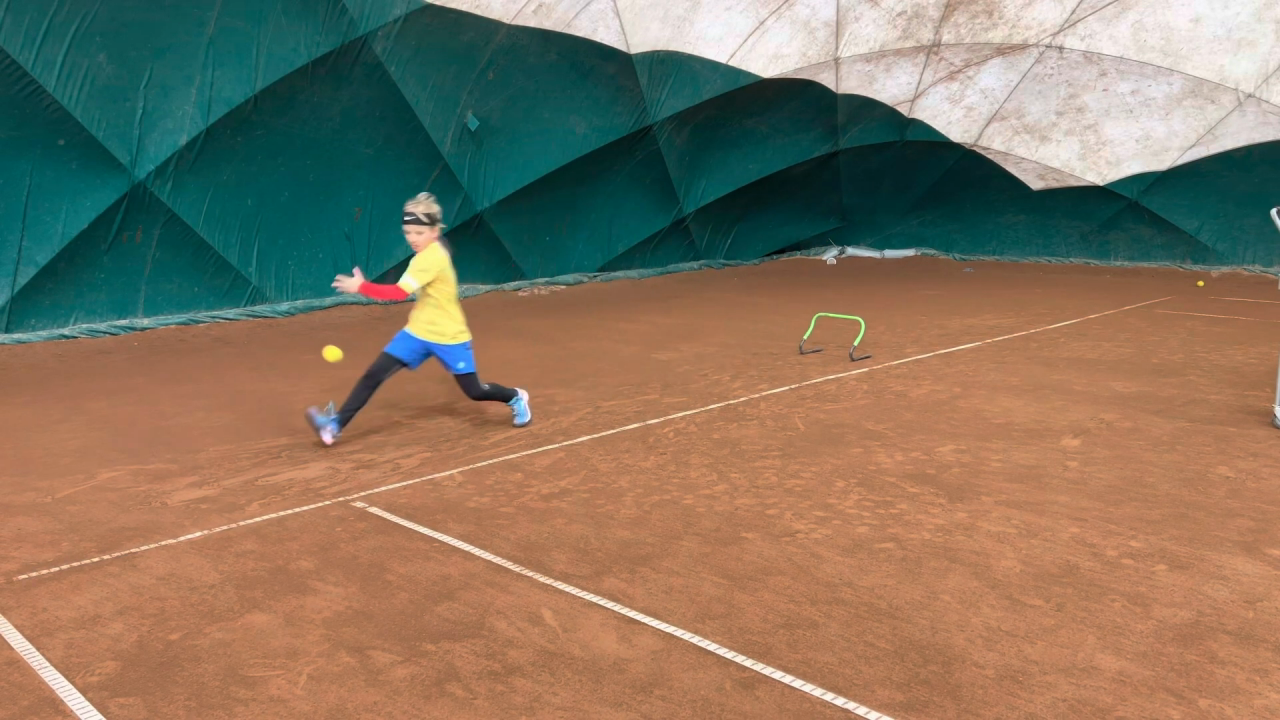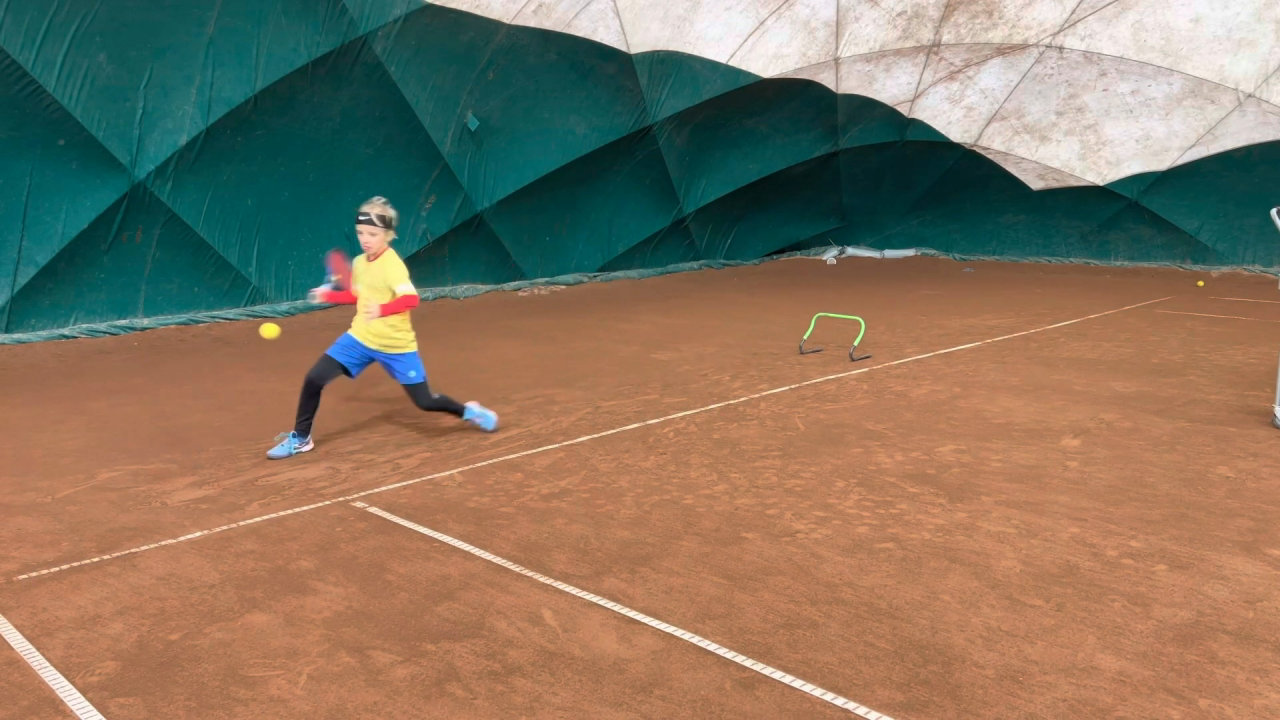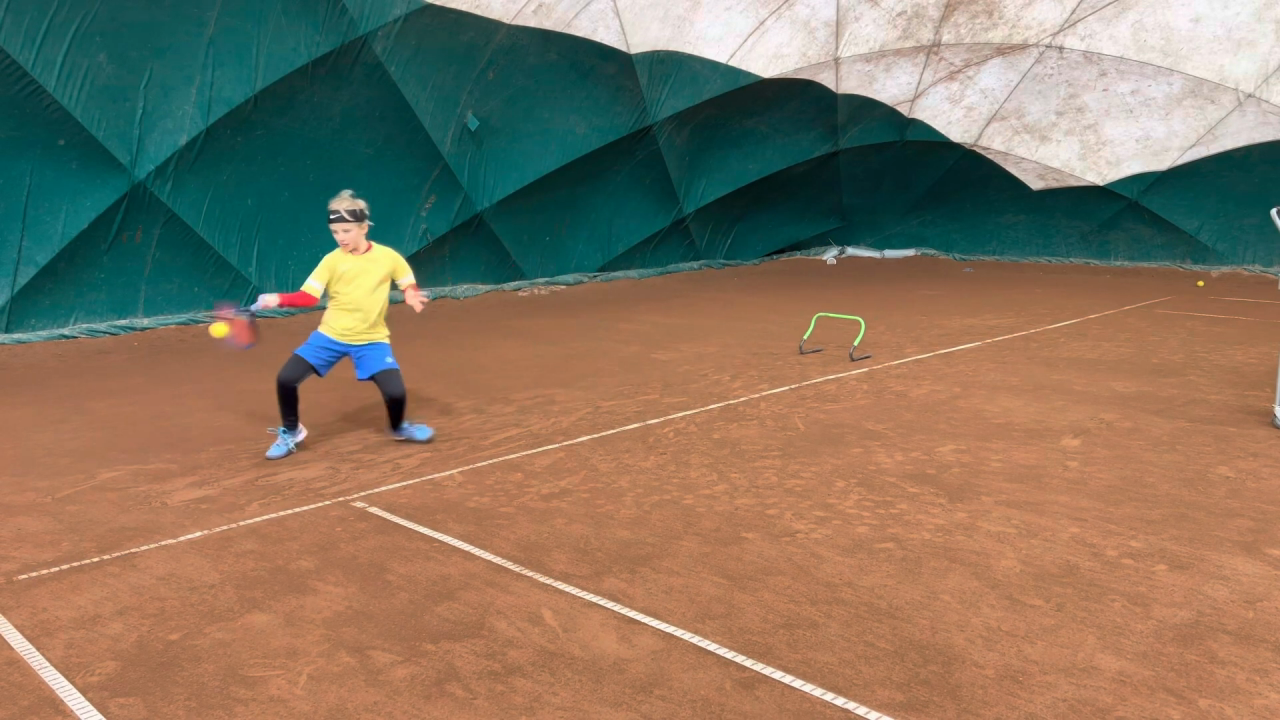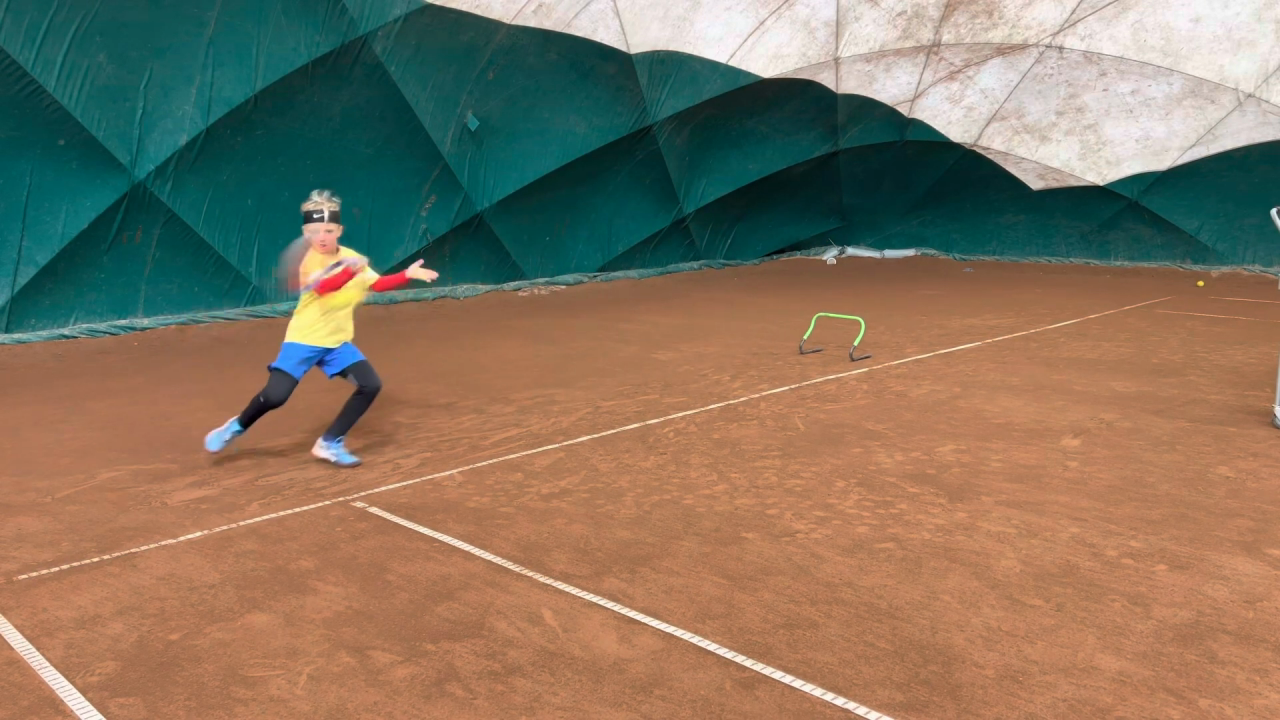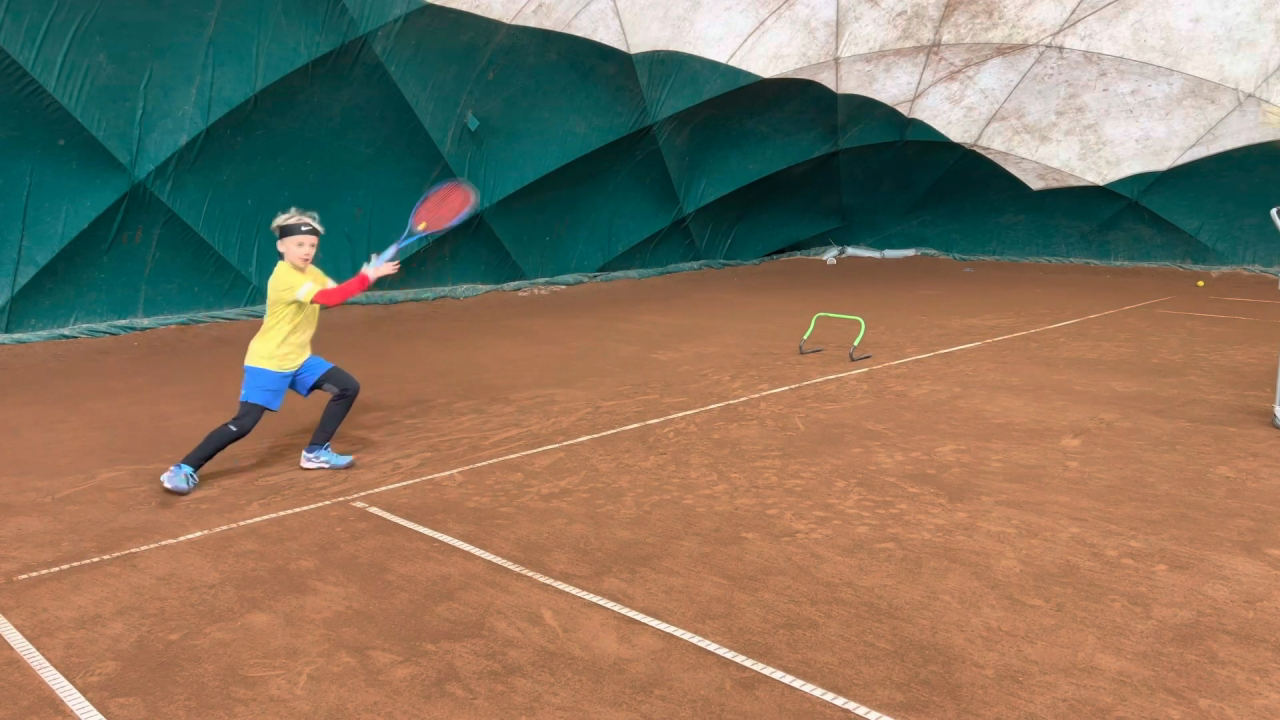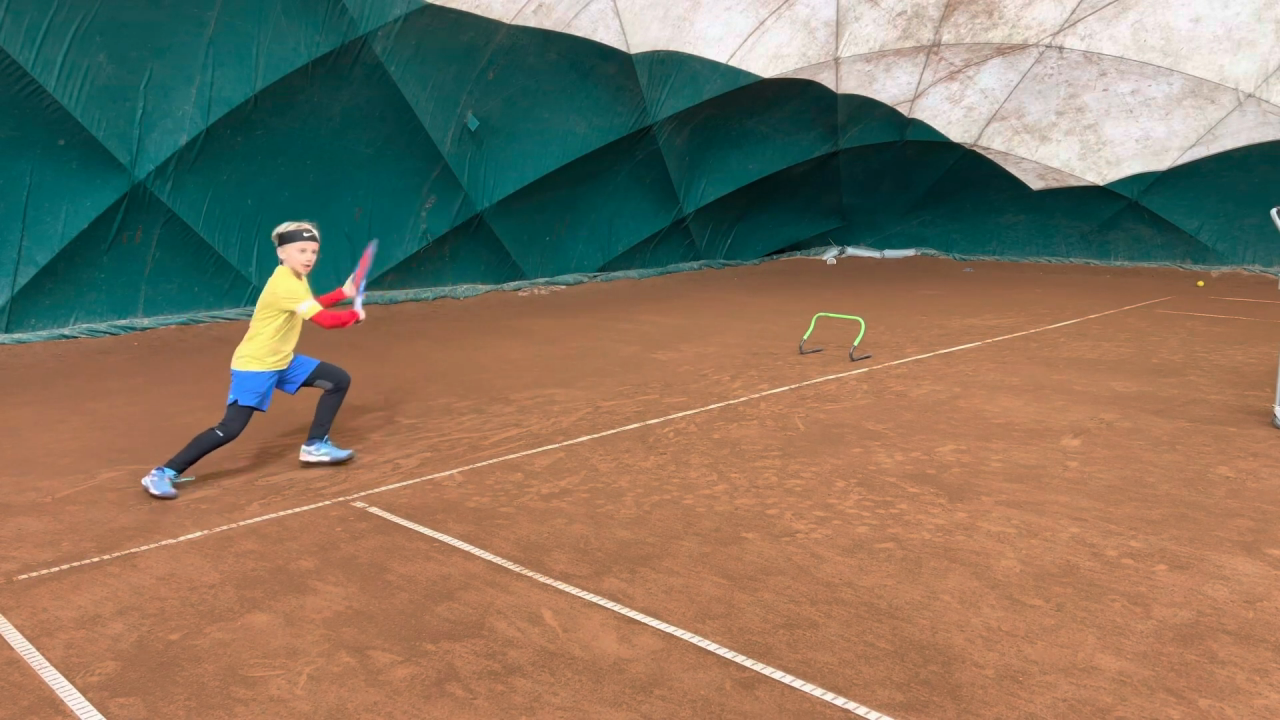
dt=0.1s
person 1, frame 1
left shoulder: (432, 258)
right shoulder: (425, 255)
left elbow: (400, 292)
left wrist: (361, 286)
left hip: (449, 335)
right hip: (417, 332)
left knee: (473, 391)
right knee: (375, 373)
left ankle: (515, 398)
right ankle: (334, 423)
person 1, frame 2
left shoulder: (392, 265)
right shoulder: (359, 263)
left elbow: (411, 300)
left wrist: (381, 309)
right wrist: (330, 294)
left hip: (397, 344)
right hip: (360, 337)
left knee: (425, 402)
right knee: (314, 379)
left ankle: (468, 411)
right ankle: (300, 438)
person 1, frame 3
left shoulder: (389, 256)
right shoulder: (330, 260)
left elbow: (409, 285)
right elbow: (307, 297)
left wrist: (413, 295)
right wrist: (279, 299)
left hip: (371, 339)
right hip: (332, 334)
left knee: (395, 392)
right knee: (287, 379)
left ankle: (398, 426)
right ankle: (290, 430)
person 1, frame 4
left shoulder: (352, 257)
right shoulder: (305, 258)
left elbow: (378, 284)
right elbow: (322, 287)
left wrist: (407, 275)
right wrist: (350, 270)
left hip: (338, 342)
right hip: (303, 339)
left knee: (371, 385)
right knee: (274, 396)
left ankle: (331, 442)
right ankle: (238, 426)
person 1, frame 5
left shoulder: (310, 272)
right shoulder: (283, 276)
left elbow: (335, 294)
right elbow: (325, 298)
left wrist: (369, 277)
right wrist: (365, 277)
left hip: (299, 359)
right hip: (267, 363)
left knee: (347, 388)
right knee: (244, 424)
left ankle: (316, 452)
right ankle: (182, 468)
person 1, frame 6
left shoulder: (296, 280)
right shoulder: (287, 284)
left elbow: (315, 307)
right elbow: (325, 320)
left wrist: (342, 294)
right wrist: (355, 316)
left hip: (283, 360)
right hip: (254, 364)
left knee: (340, 381)
right knee: (230, 429)
left ankle: (315, 445)
right ankle: (164, 473)
